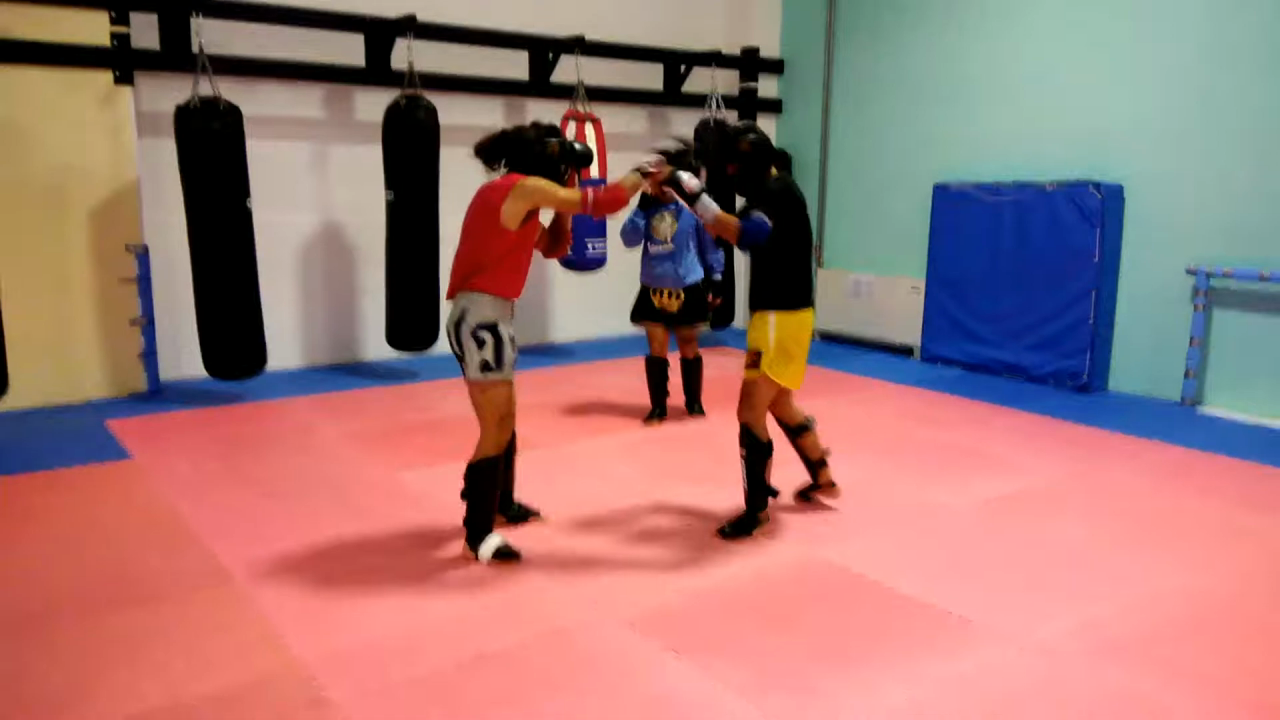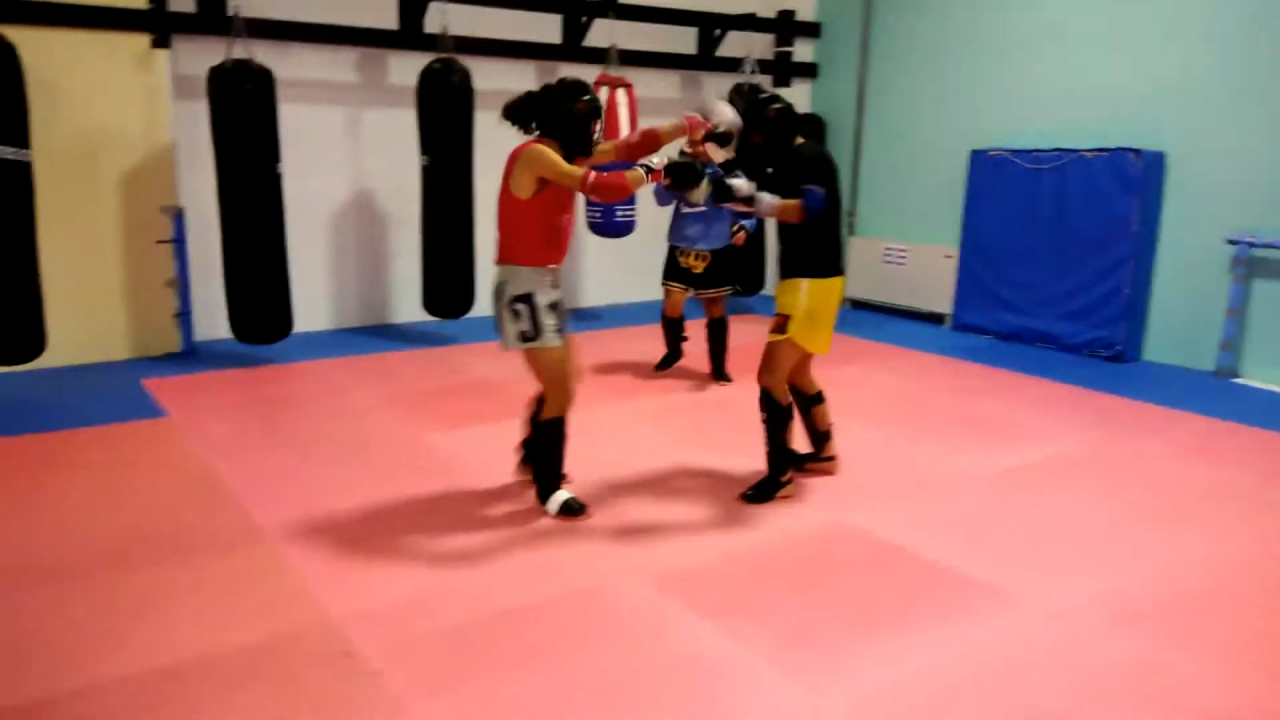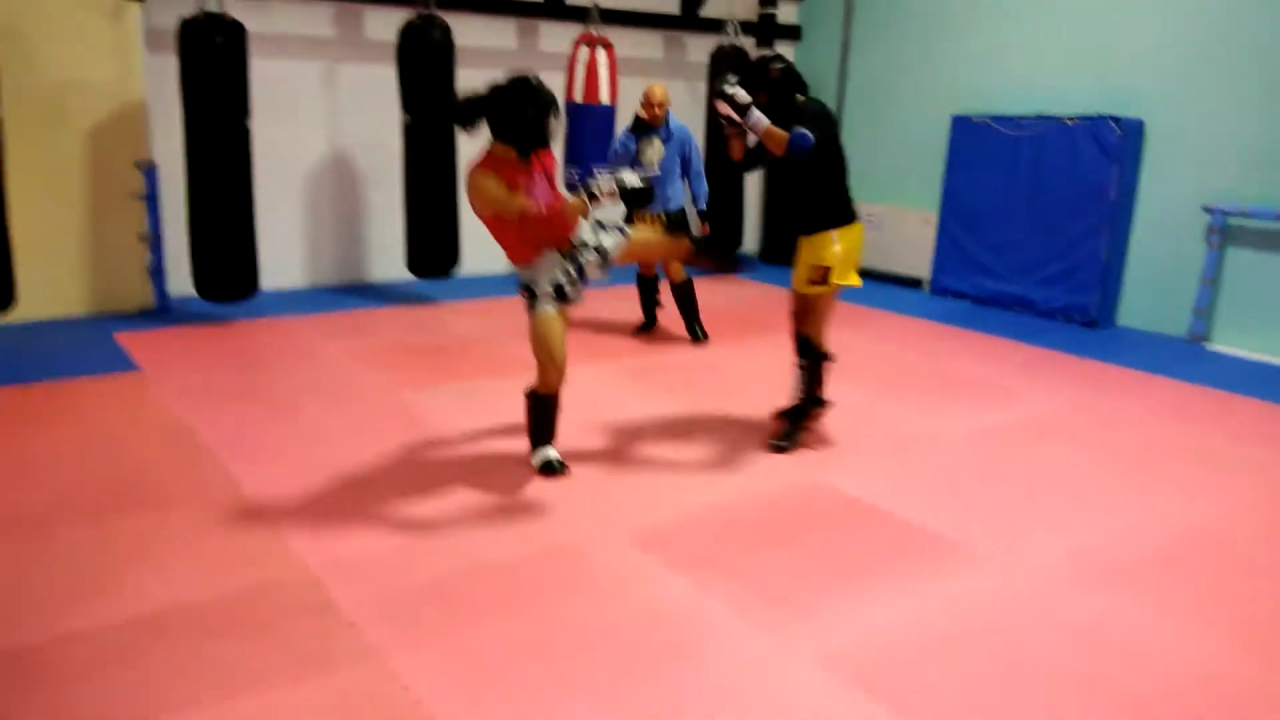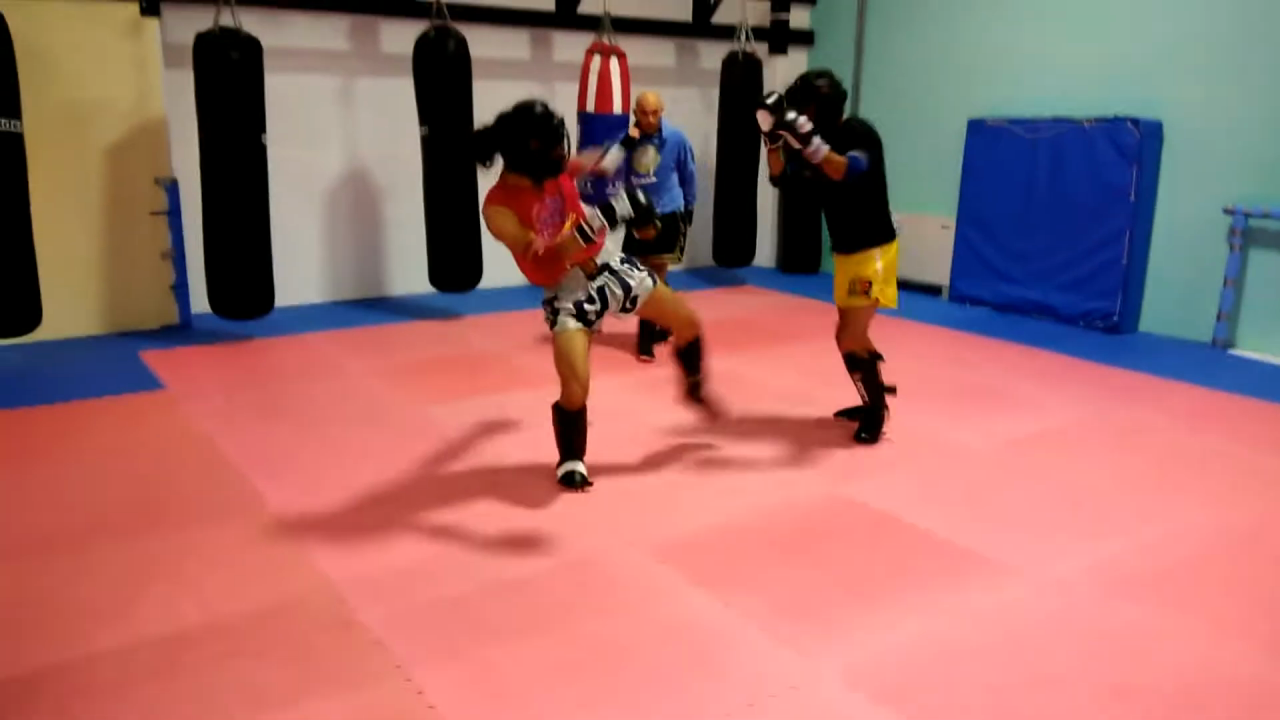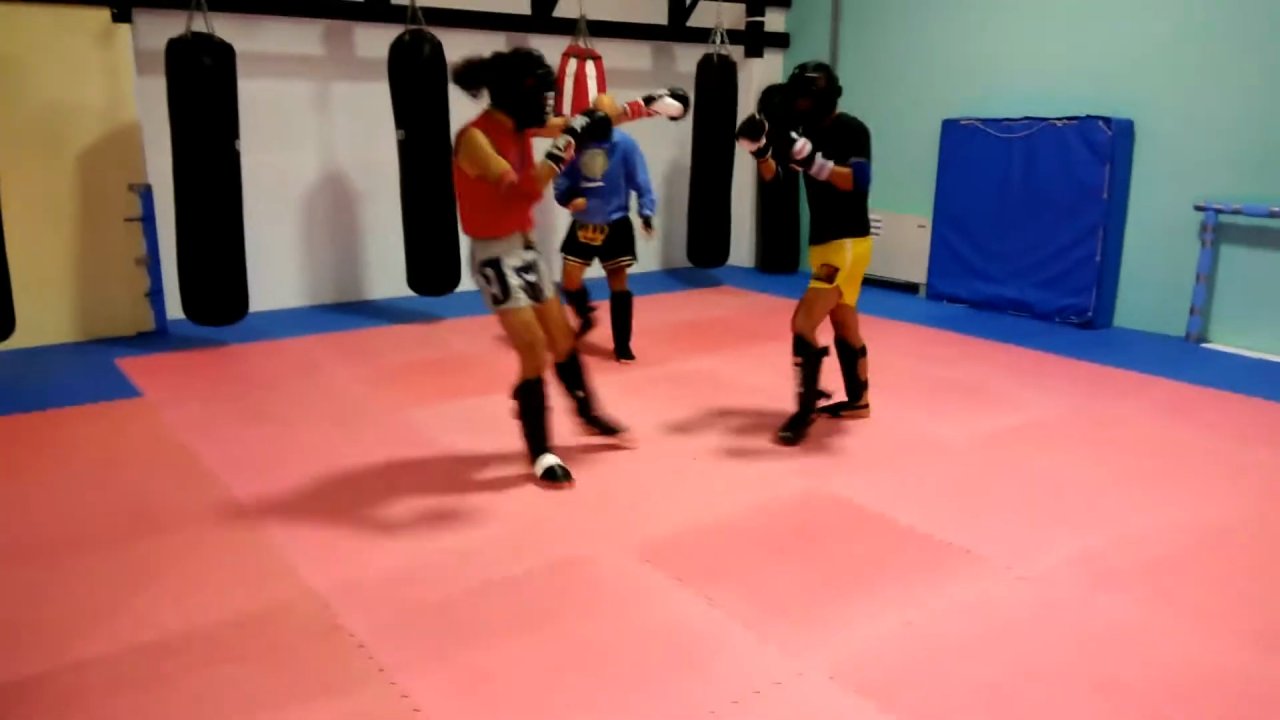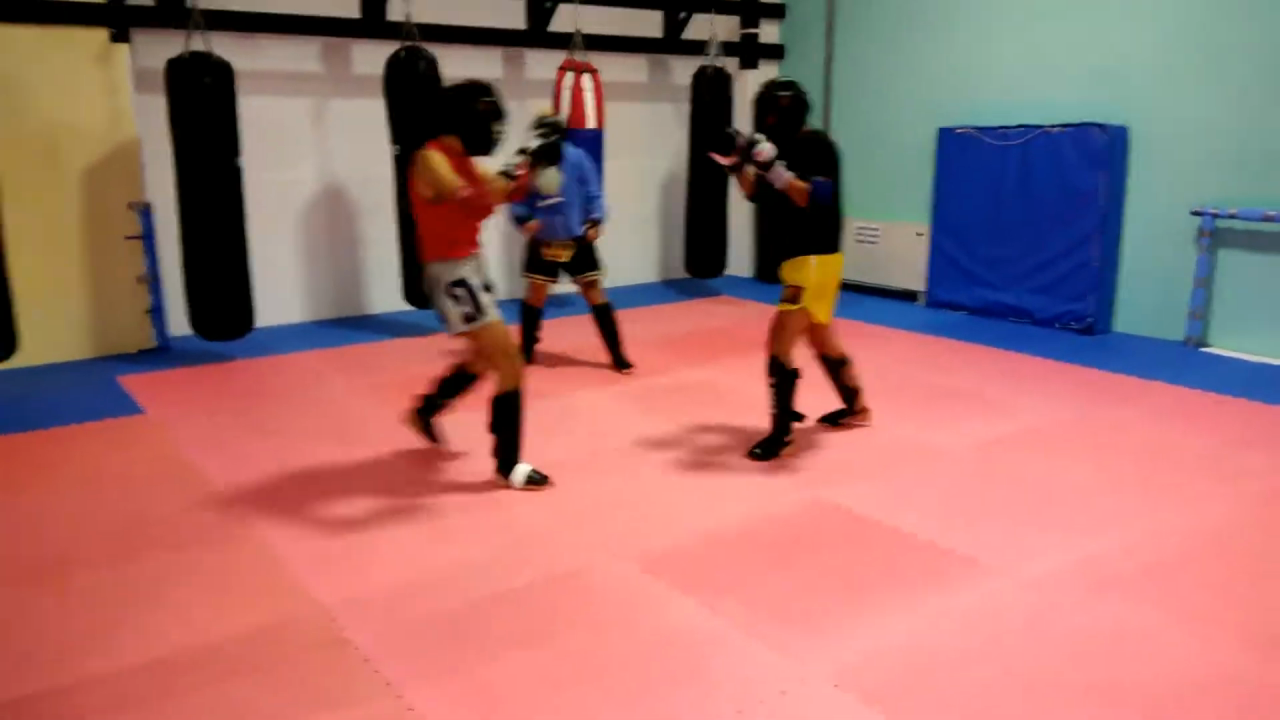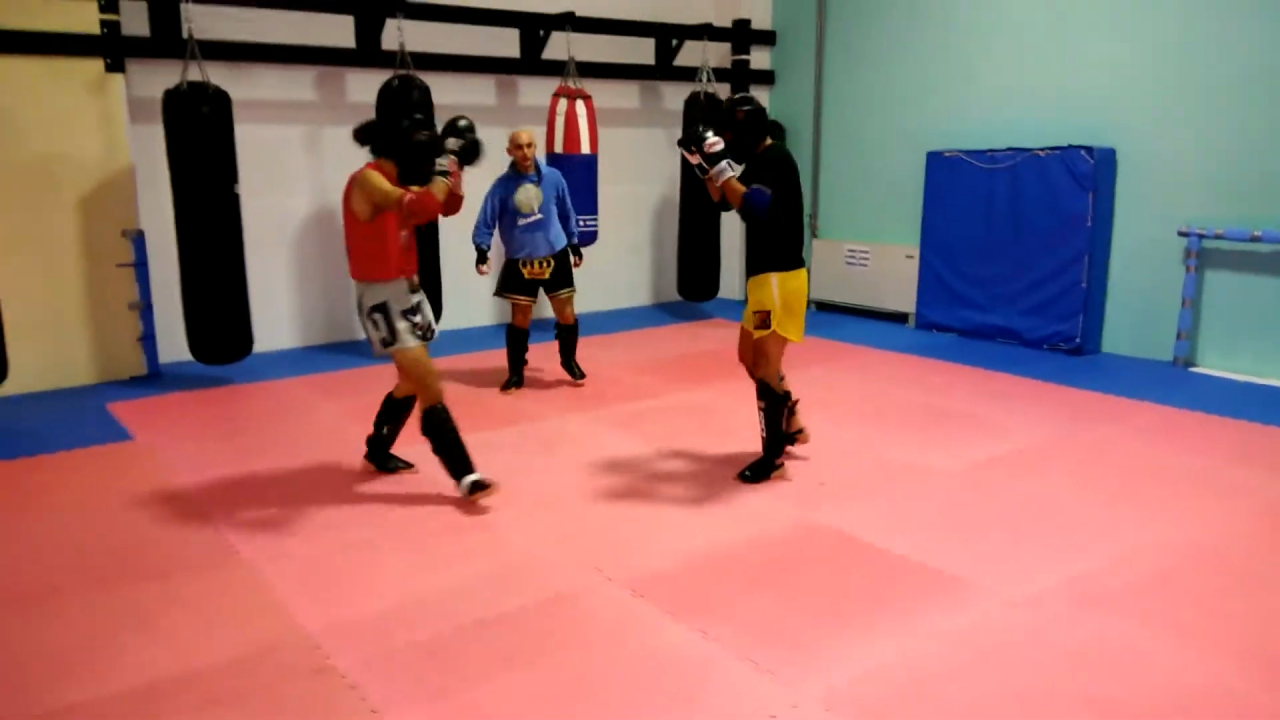
dt=0.3s
person 1, frame 1
left shoulder: (499, 192)
right shoulder: (526, 187)
left elbow: (553, 247)
right elbow: (604, 202)
left wrist: (565, 188)
right wrist: (649, 169)
left hip: (482, 315)
right hip: (483, 317)
left knee: (505, 419)
right knee: (496, 430)
left ankle: (501, 503)
right ankle: (478, 535)
person 1, frame 2
left shoulder: (562, 155)
right shoulder: (531, 157)
left elbow: (628, 148)
right elbow: (605, 186)
left wrist: (682, 127)
right wrist: (648, 169)
left hip: (544, 282)
right hip: (525, 288)
left knee: (556, 385)
right knee: (562, 390)
left ankle: (534, 459)
right ankle: (548, 489)
person 1, frame 3
left shoulder: (533, 150)
right shoulder: (482, 181)
right elbow: (541, 223)
right wrist: (601, 191)
left hip: (581, 238)
right hip: (542, 272)
left knee: (669, 246)
right knee: (552, 369)
right ankle: (542, 446)
person 1, frame 4
left shoulder: (555, 172)
right shoulder: (499, 209)
right elbow: (551, 261)
left wrist: (596, 170)
right wrist: (601, 218)
left hip: (607, 266)
right hip: (565, 294)
left knee: (687, 322)
right knee: (576, 388)
left ankle: (693, 388)
right ankle: (571, 461)
person 1, frame 5
left shoulder: (517, 126)
right shoulder: (474, 139)
left elbow: (576, 125)
right elbow: (520, 193)
left wrist: (643, 107)
right wrist: (564, 144)
left hip: (523, 249)
right hip: (496, 258)
left knee: (562, 338)
right knee: (534, 355)
left ankle: (587, 413)
right ankle: (540, 452)
person 1, frame 6
left shoulder: (460, 158)
right shoulder: (431, 160)
left elbow: (506, 192)
right elbow: (476, 207)
left wrist: (526, 162)
right wrist: (521, 164)
left hip: (468, 270)
right hip: (454, 276)
left knee: (482, 359)
right knee: (509, 366)
left ankle: (425, 411)
right ankle: (510, 466)
person 1, frame 7
left shoulder: (396, 181)
right shoulder: (367, 181)
left elbow: (448, 205)
right elbow: (420, 209)
left wrist: (452, 158)
right wrist: (449, 161)
left hip: (407, 292)
right hip: (383, 299)
left knee: (412, 382)
right knee: (429, 386)
left ankle: (378, 451)
right ankle: (463, 474)
person 2, frame 1
left shoulder: (777, 191)
right shoulder: (769, 190)
left elbow: (749, 236)
right elbow: (733, 232)
left wrist: (699, 201)
right wrist: (697, 198)
left hip: (782, 316)
right hip: (782, 313)
left knee: (750, 412)
right knee: (779, 404)
left ankle: (757, 509)
right ankle: (822, 477)
person 2, frame 2
left shoulder: (809, 159)
right shoulder: (785, 162)
left elbow: (810, 209)
left wrist: (753, 198)
left hip: (812, 283)
right hip: (801, 280)
left knee: (771, 377)
right knee: (796, 374)
left ankle: (780, 474)
right ankle: (823, 452)
person 2, frame 3
left shoulder: (813, 113)
right shoulder: (784, 119)
left elbow: (794, 150)
right elbow: (743, 160)
left wrist: (749, 112)
right wrist: (732, 120)
left hip: (835, 233)
right hip: (811, 233)
left knee: (812, 327)
right knee: (801, 318)
left ankle: (801, 416)
right ankle: (812, 398)
person 2, frame 4
left shoulder: (860, 133)
right shoulder: (820, 137)
left elbow: (853, 174)
right elbow: (782, 179)
left wrist: (807, 141)
right wrist: (772, 136)
left hip: (873, 252)
right hip: (845, 253)
left knee: (850, 340)
right knee: (853, 335)
left ankle: (875, 412)
right ankle: (873, 403)
person 2, frame 5
left shoulder: (851, 130)
right shoulder: (807, 131)
left elbow: (858, 180)
right elbow: (773, 174)
left wrist: (813, 162)
right wrist: (760, 148)
left hip: (847, 243)
right hip: (822, 243)
left knee: (803, 323)
right knee: (844, 326)
left ankle: (804, 412)
right ankle: (857, 399)
person 2, frame 6
left shoulder: (817, 146)
right shoulder: (786, 147)
left elbow: (816, 199)
right elbow: (757, 193)
left wrist: (772, 167)
right wrist: (738, 164)
left hip: (816, 260)
right hip: (799, 259)
left knee: (778, 344)
right knee: (822, 341)
left ankle: (781, 432)
right ankle: (855, 406)
person 2, frame 7
left shoulder: (773, 159)
right shoulder: (758, 159)
left elbow: (752, 208)
right elbow: (725, 200)
left wrist: (719, 164)
right wrist: (705, 165)
left hip: (779, 277)
right hip: (766, 275)
left knee: (766, 367)
right knee: (748, 356)
left ankle: (773, 456)
right ankle: (791, 425)
person 3, frame 1
left shoulder: (693, 207)
right shoulder: (647, 206)
left elbow: (711, 246)
right elbow: (629, 240)
left wrist: (714, 282)
right wrist: (643, 206)
left hip: (688, 290)
right hip: (654, 291)
left knee: (689, 350)
right knee: (656, 350)
left ankle: (693, 401)
right ankle: (658, 406)
person 3, frame 2
left shoulder: (726, 171)
right shoulder: (681, 166)
right elbow: (661, 197)
left wrist: (744, 227)
right wrist: (681, 164)
left hip: (715, 252)
right hip: (681, 251)
left knee: (715, 312)
right knee: (672, 310)
left ankle: (718, 367)
right ankle: (673, 351)
person 3, frame 3
left shoulder: (681, 134)
right shoulder: (635, 131)
left elbow: (695, 172)
right elbow: (616, 159)
left wrist: (702, 211)
right wrist: (633, 128)
left hip: (671, 214)
right hip: (640, 213)
left knee: (675, 272)
right knee: (646, 269)
left ankle: (695, 325)
right ankle: (649, 317)
person 3, frame 4
left shoulder: (675, 140)
right shoulder: (627, 141)
left elbow: (689, 177)
left wrist: (687, 211)
right wrist: (625, 146)
left hip: (666, 219)
left knee: (654, 280)
left ankle: (646, 342)
right ankle: (659, 329)
person 3, frame 5
left shoulder: (625, 144)
left elbow: (642, 181)
right elbow: (562, 179)
left wrist: (646, 212)
right wrist: (569, 197)
left hip: (615, 225)
right hip: (582, 225)
left knee: (618, 284)
right knee: (570, 281)
left ankle: (622, 344)
right ankle: (586, 318)
person 3, frame 6
left shoulder: (578, 159)
left elbow: (593, 195)
right elbow: (518, 200)
left wrist: (595, 222)
right wrist: (524, 220)
left hip: (577, 241)
right hip: (543, 243)
left knee: (596, 299)
right knee: (534, 299)
left ankle: (617, 354)
right ankle: (526, 350)
person 3, frame 7
left shoulder: (553, 178)
right shoulder: (502, 186)
left elbow: (566, 213)
right elbow: (485, 222)
left wrist: (574, 243)
right wrist: (481, 251)
left hip: (555, 257)
right hip: (519, 262)
left knee: (566, 316)
right knee: (520, 320)
left ankle: (569, 360)
right ankle: (515, 374)
